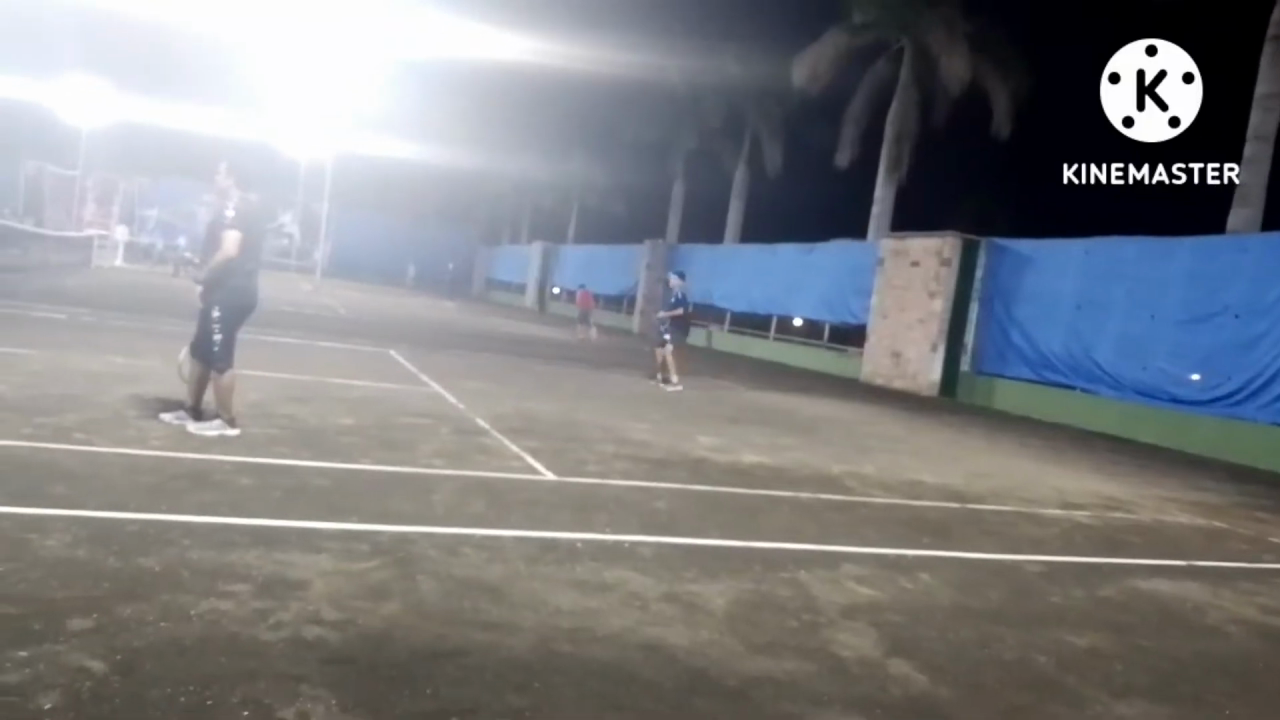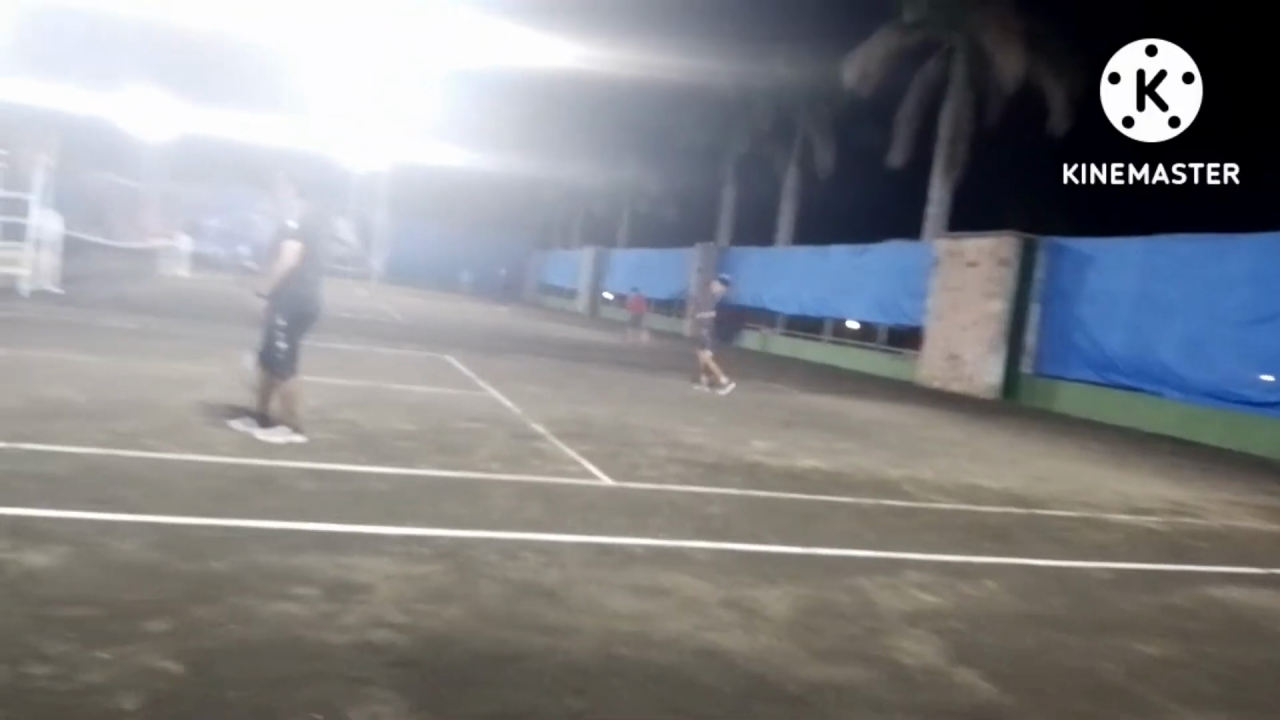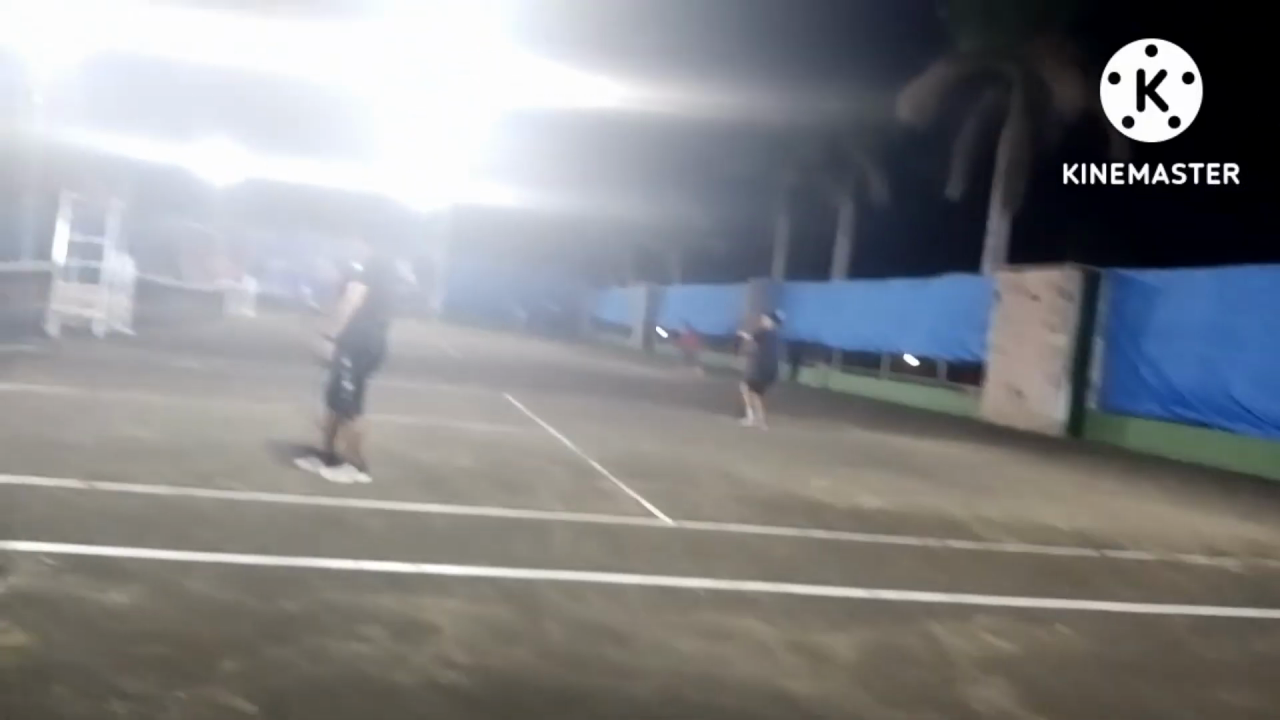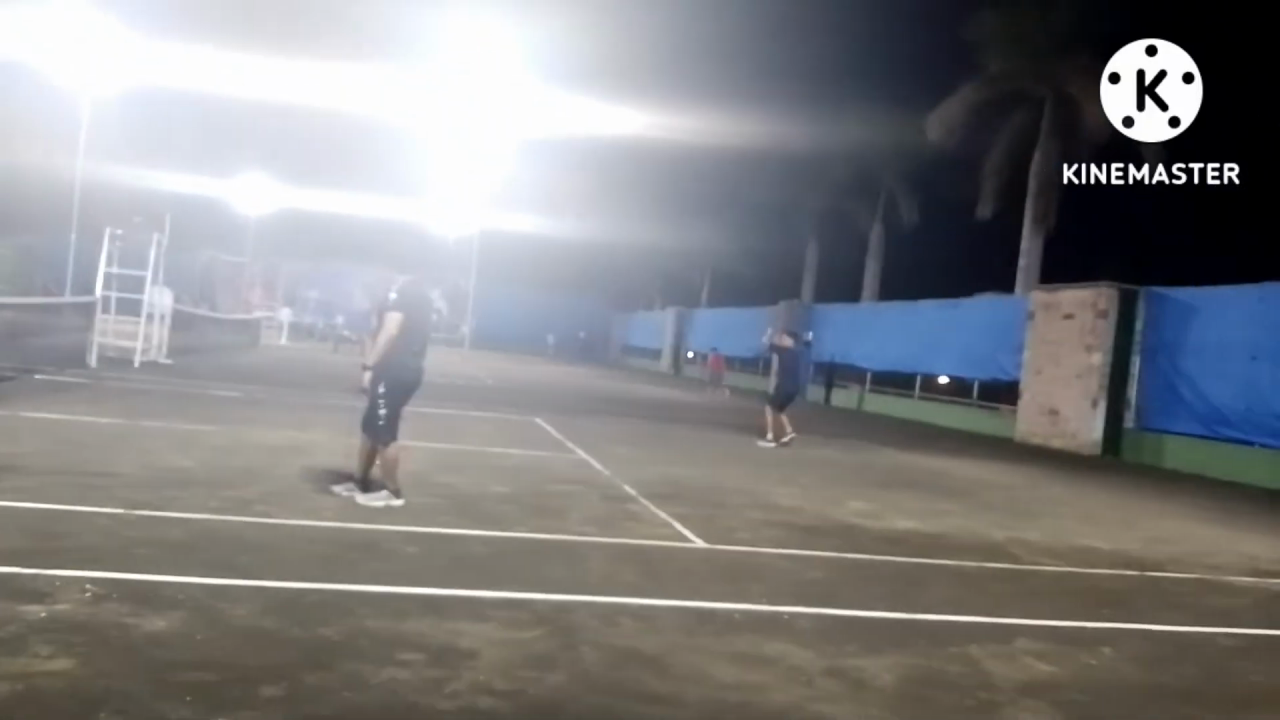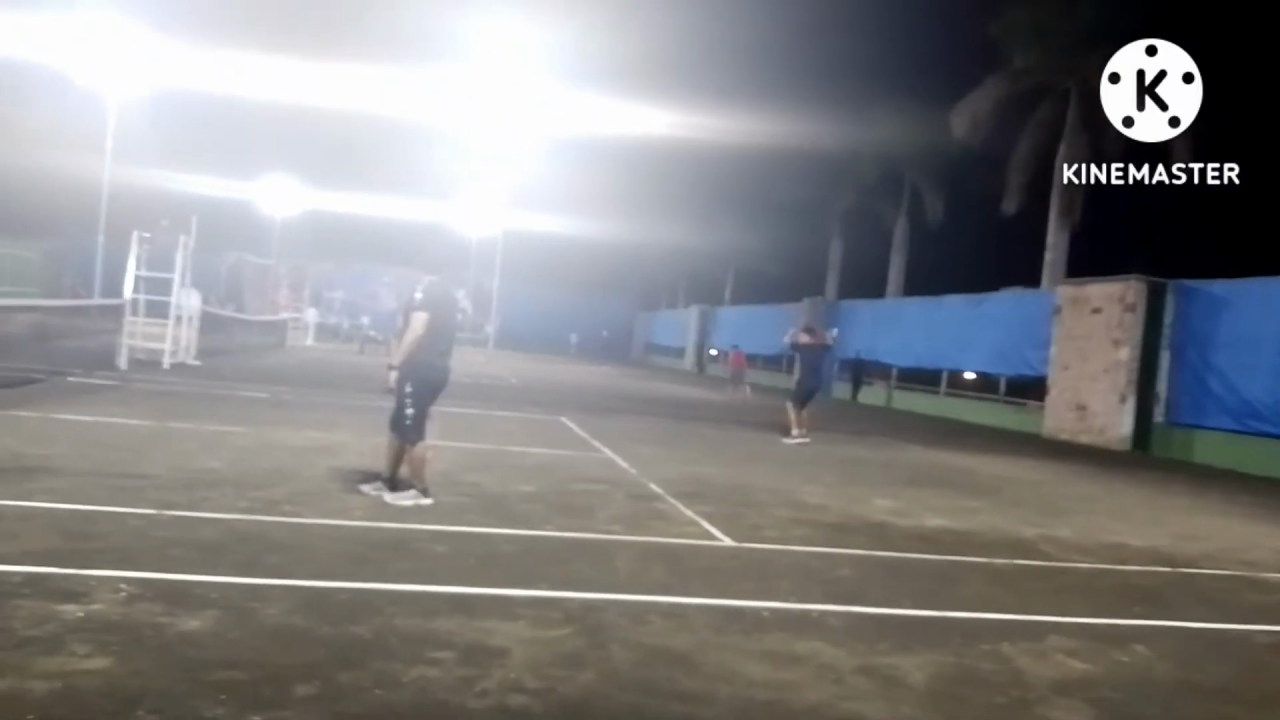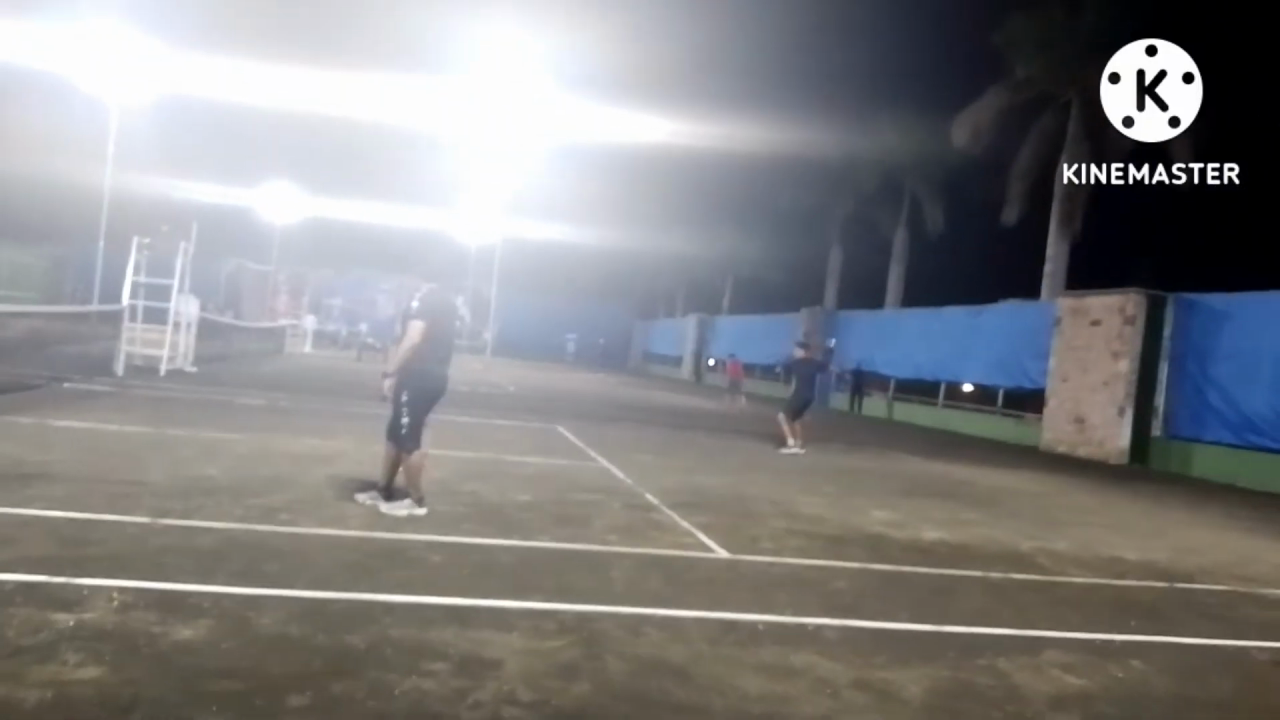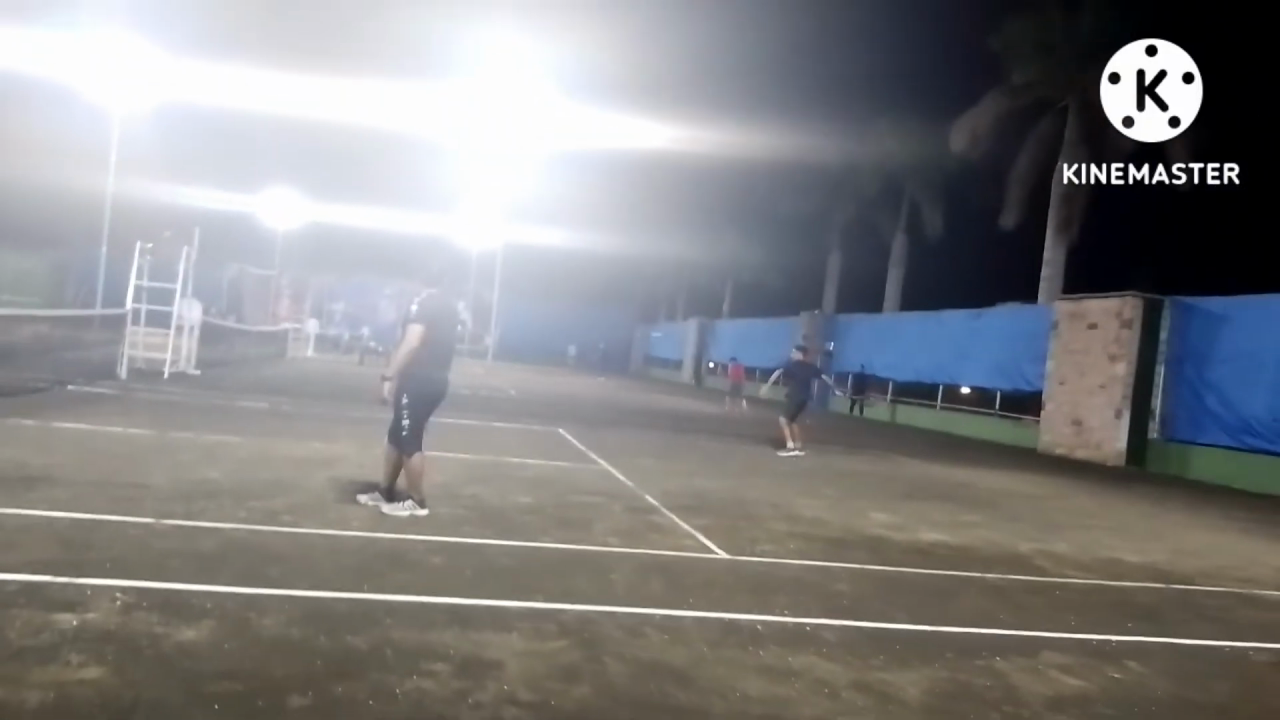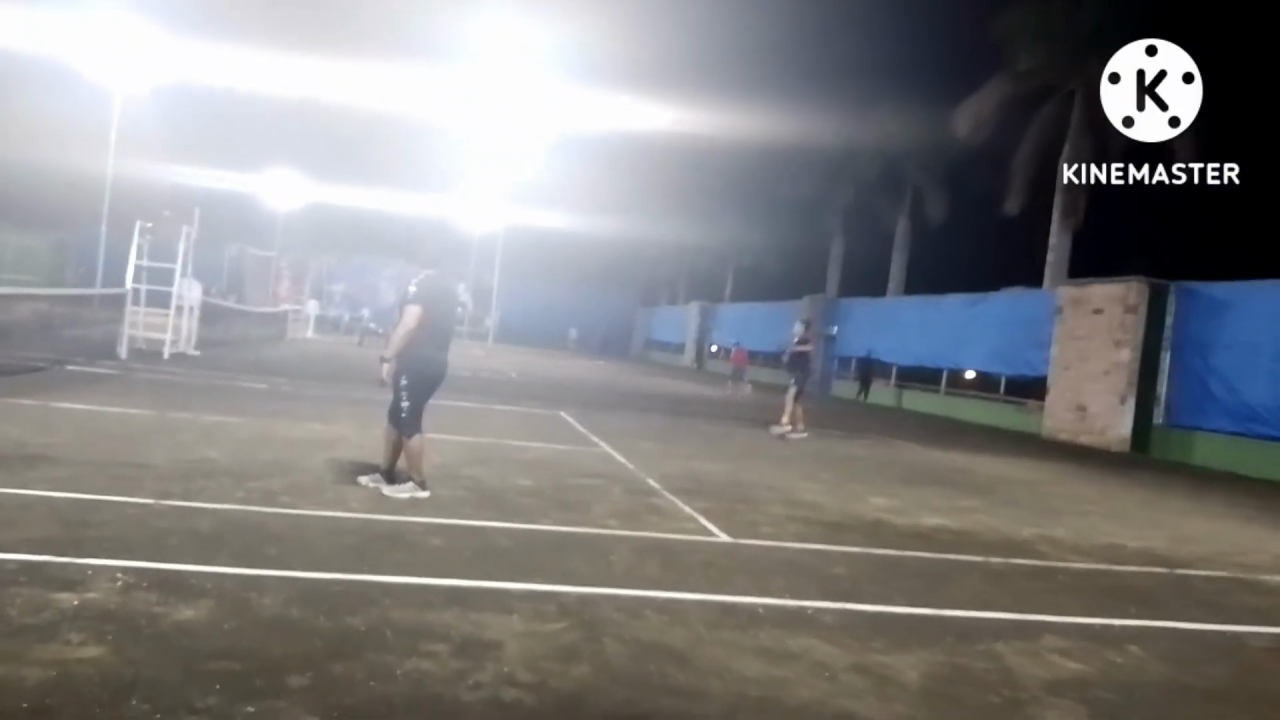
dt=0.2s
person 1, frame 1
left shoulder: (236, 208)
right shoulder: (249, 208)
left elbow: (228, 250)
left wrist: (202, 280)
left hip: (229, 292)
right hip: (231, 291)
left knee: (219, 357)
right knee: (200, 351)
left ankle: (227, 421)
right ankle: (192, 410)
person 1, frame 2
left shoulder: (297, 220)
right shoulder: (312, 220)
left elbow: (288, 261)
left wrist: (265, 293)
left hip: (291, 300)
right hip: (299, 298)
left knee: (282, 365)
right knee: (268, 358)
left ankle: (291, 427)
right ankle: (260, 417)
person 1, frame 3
left shoulder: (365, 262)
right shoulder: (383, 265)
left elbow: (353, 302)
left wrist: (333, 337)
left hip: (358, 342)
right hip: (370, 340)
left knee: (348, 405)
right knee: (335, 400)
left ankle: (356, 466)
right ankle: (327, 455)
person 1, frame 4
left shoulder: (401, 290)
right shoulder: (420, 293)
left elbow: (390, 331)
left wrist: (369, 366)
left hip: (394, 371)
right hip: (407, 368)
left knee: (384, 432)
right knee: (370, 427)
left ankle: (392, 491)
right ankle: (361, 481)
person 1, frame 5
left shoulder: (427, 290)
right shoulder: (446, 294)
left elbow: (416, 331)
left wrist: (395, 365)
left hip: (420, 370)
right hip: (434, 368)
left knee: (412, 431)
right knee: (398, 426)
left ankle: (419, 490)
right ankle: (389, 481)
person 1, frame 6
left shoulder: (425, 298)
right shoulder: (446, 302)
left elbow: (412, 339)
left wrist: (390, 372)
left hip: (418, 378)
right hip: (433, 376)
left knee: (408, 440)
right knee: (395, 435)
left ankle: (415, 500)
right ankle: (384, 490)
person 1, frame 7
left shoulder: (424, 303)
right shoulder: (448, 307)
left elbow: (411, 343)
left wrist: (389, 376)
left hip: (418, 383)
right hip: (435, 382)
left knee: (409, 442)
right knee: (396, 437)
left ankle: (416, 502)
right ankle: (386, 492)
person 1, frame 8
left shoulder: (422, 284)
right shoulder: (448, 288)
left elbow: (409, 324)
left wrist: (388, 358)
left hip: (417, 363)
right hip: (434, 362)
left knee: (409, 423)
right knee: (396, 417)
left ankle: (417, 483)
right ankle: (386, 473)
